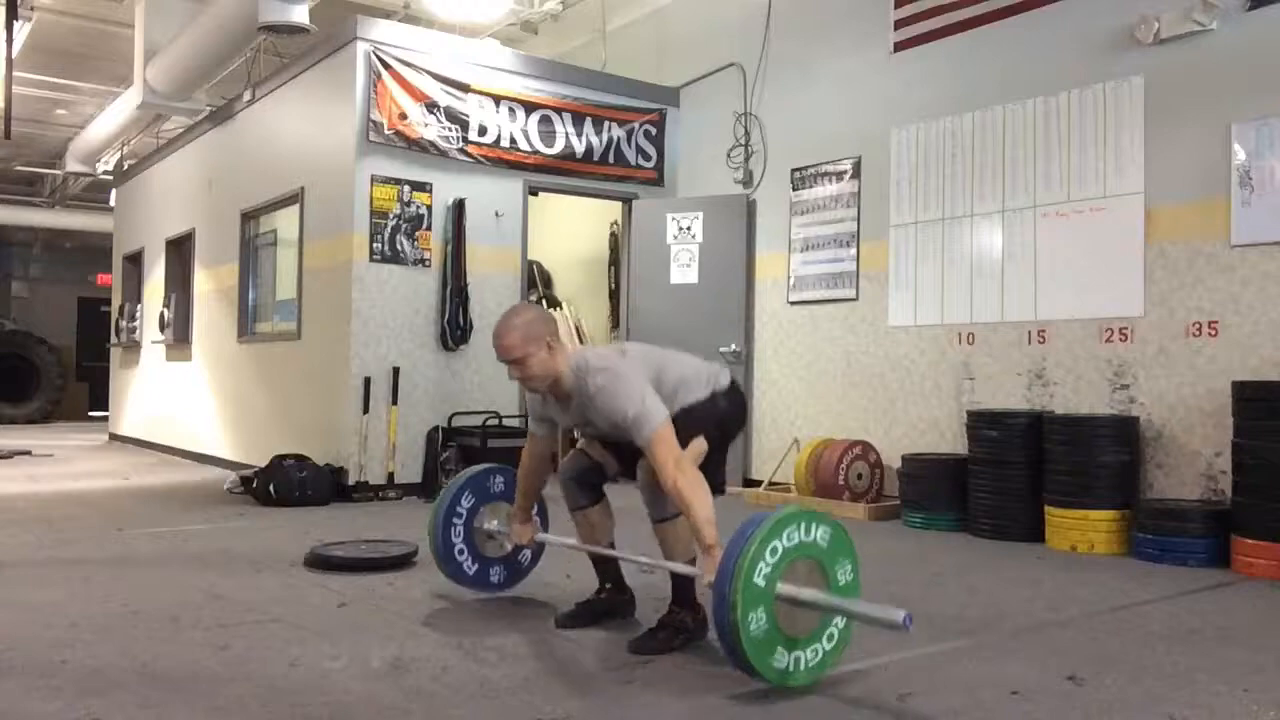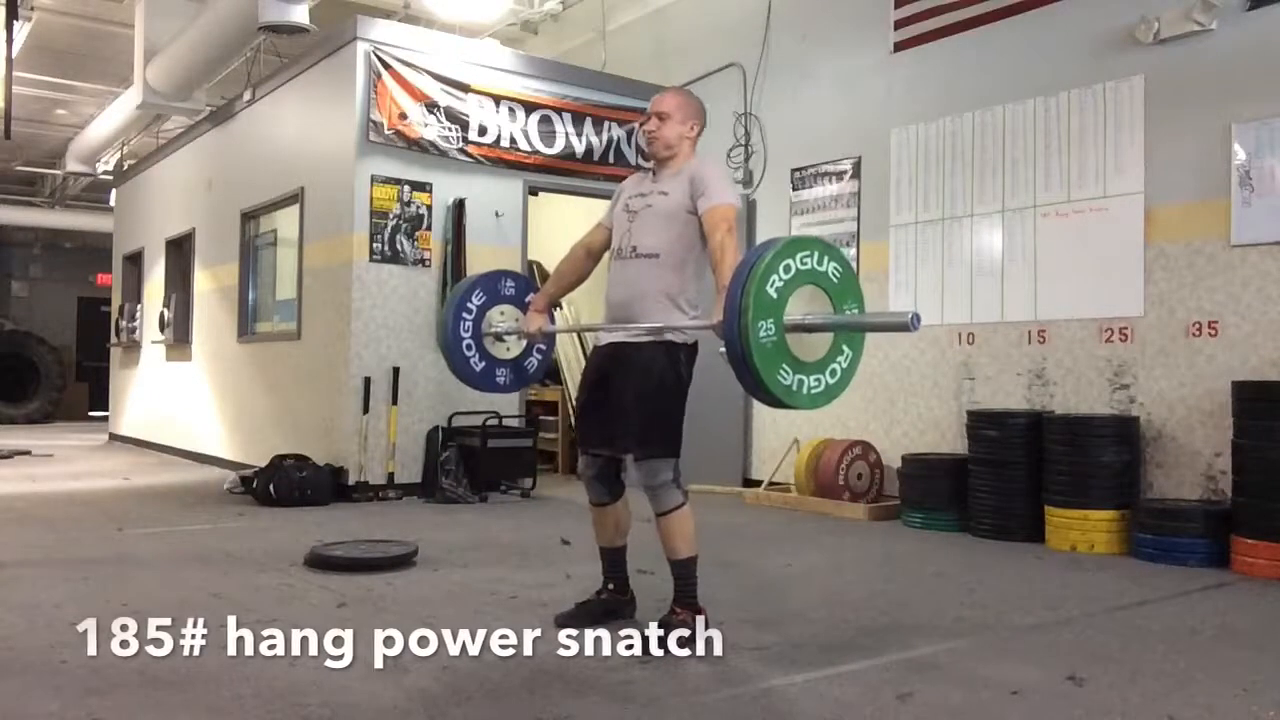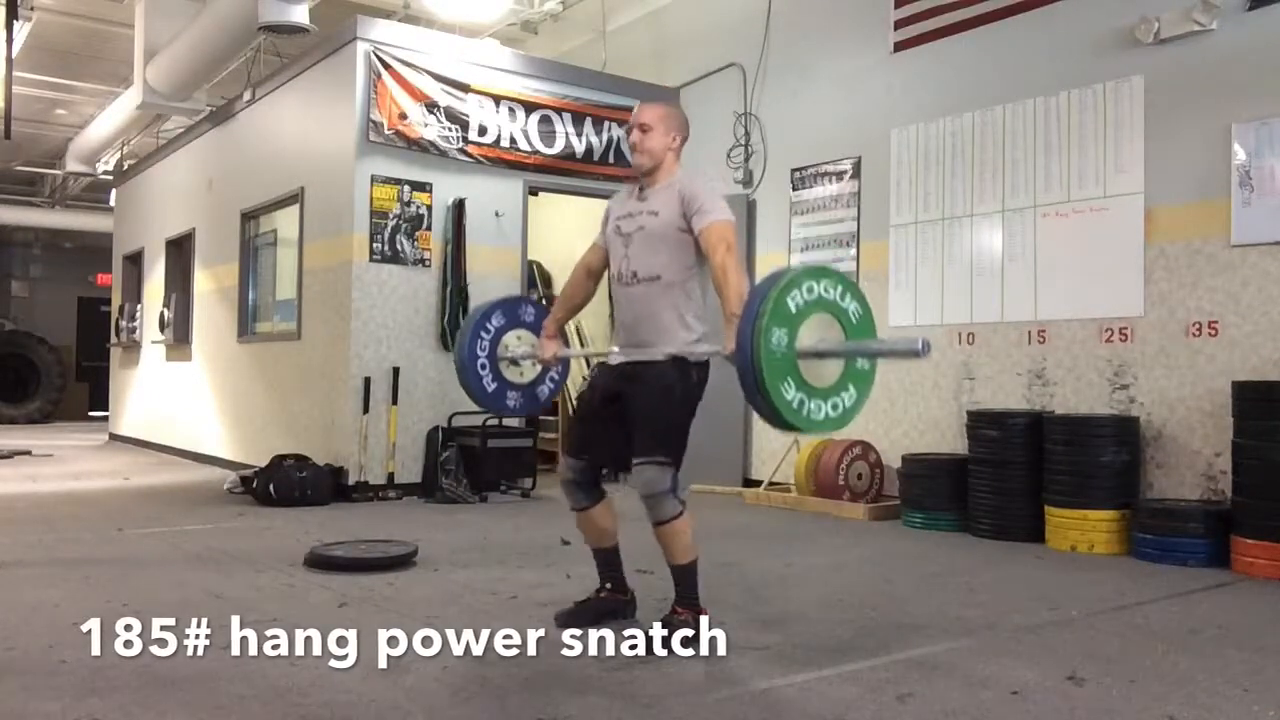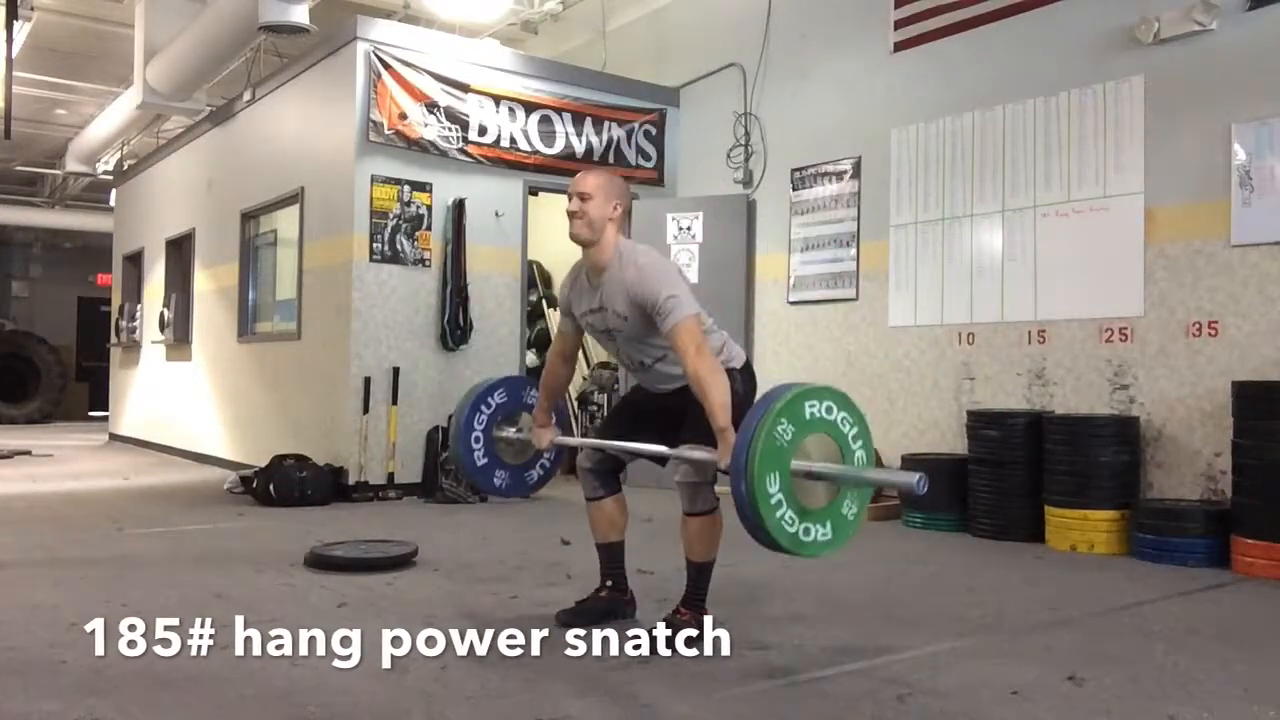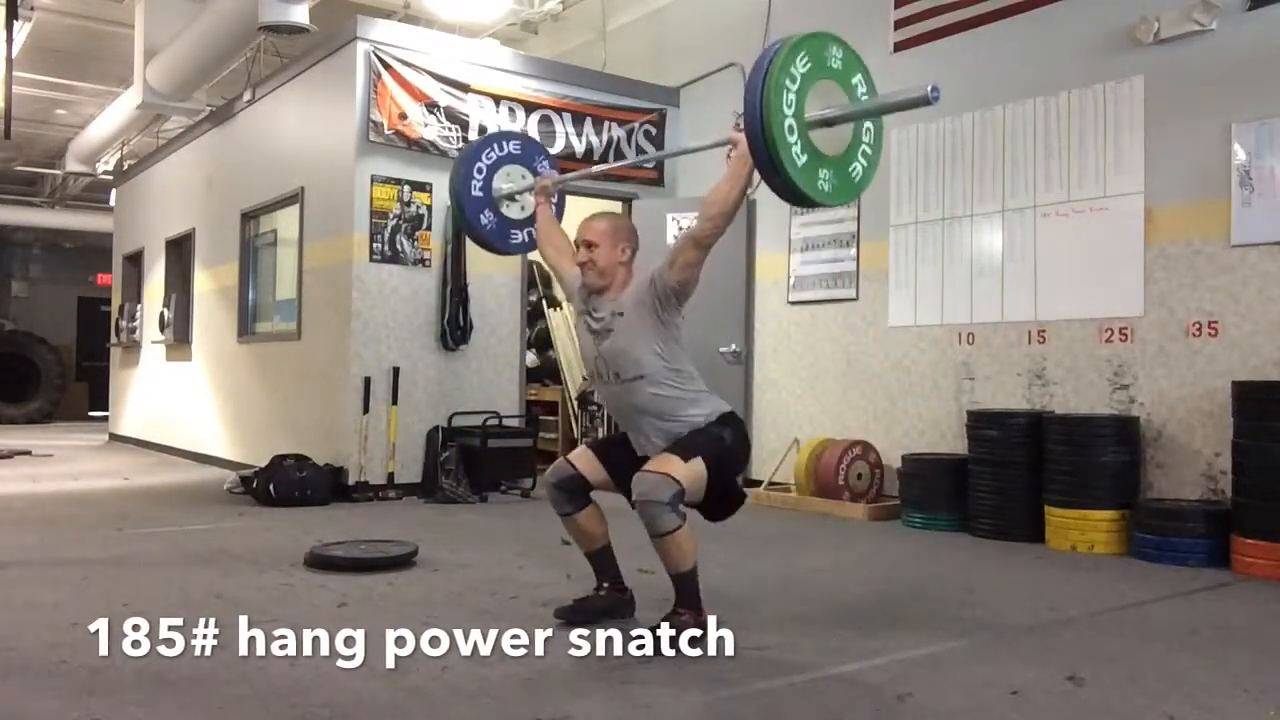
dt=1s
person 1, frame 1
left shoulder: (612, 382)
right shoulder: (541, 393)
left elbow: (675, 470)
right elbow: (535, 456)
left wrist: (712, 550)
right wrist: (521, 516)
left hip: (710, 400)
right hip: (654, 414)
left knee: (654, 475)
right knee: (576, 472)
left ankle: (686, 612)
right ankle: (613, 591)
person 1, frame 2
left shoulder: (705, 178)
right shoulder: (631, 187)
left elbow: (723, 234)
right elbow: (590, 248)
left wrist: (728, 301)
right wrist: (540, 304)
left hip: (661, 346)
right hip: (609, 344)
left knee: (657, 475)
right knee: (596, 468)
left ankle: (688, 609)
right ankle: (615, 591)
person 1, frame 3
left shoulder: (693, 194)
right shoulder: (620, 204)
left elbow: (723, 254)
right elbow: (588, 271)
left wrist: (737, 324)
right wrist: (550, 329)
left hip: (673, 363)
right hip: (621, 363)
left knee: (653, 480)
right knee: (577, 473)
left ankle: (689, 609)
right ankle: (614, 591)
person 1, frame 4
left shoulder: (647, 272)
right shoulder: (574, 284)
left elbow: (697, 357)
right elbow: (562, 356)
left wrist: (726, 438)
right wrist: (542, 418)
left hip: (720, 377)
right hip: (656, 386)
left knee: (691, 474)
right knee: (594, 462)
left ankle: (694, 612)
right ankle: (614, 591)
person 1, frame 5
left shoulder: (654, 296)
right shoulder: (583, 293)
left elbow: (704, 231)
right elbow: (553, 248)
left wrist: (745, 159)
right wrist: (541, 201)
left hip: (709, 433)
right hip: (643, 438)
left knee: (654, 489)
right knee: (562, 479)
left ankle: (690, 612)
right ankle: (613, 589)
